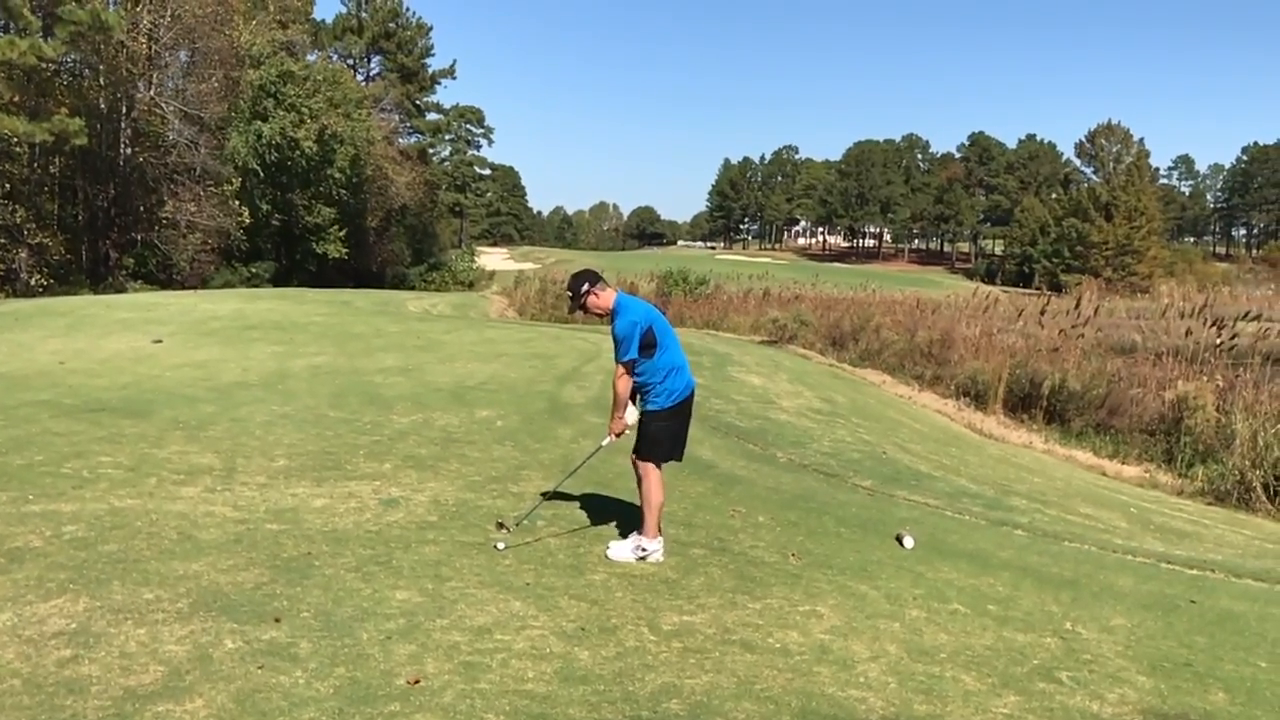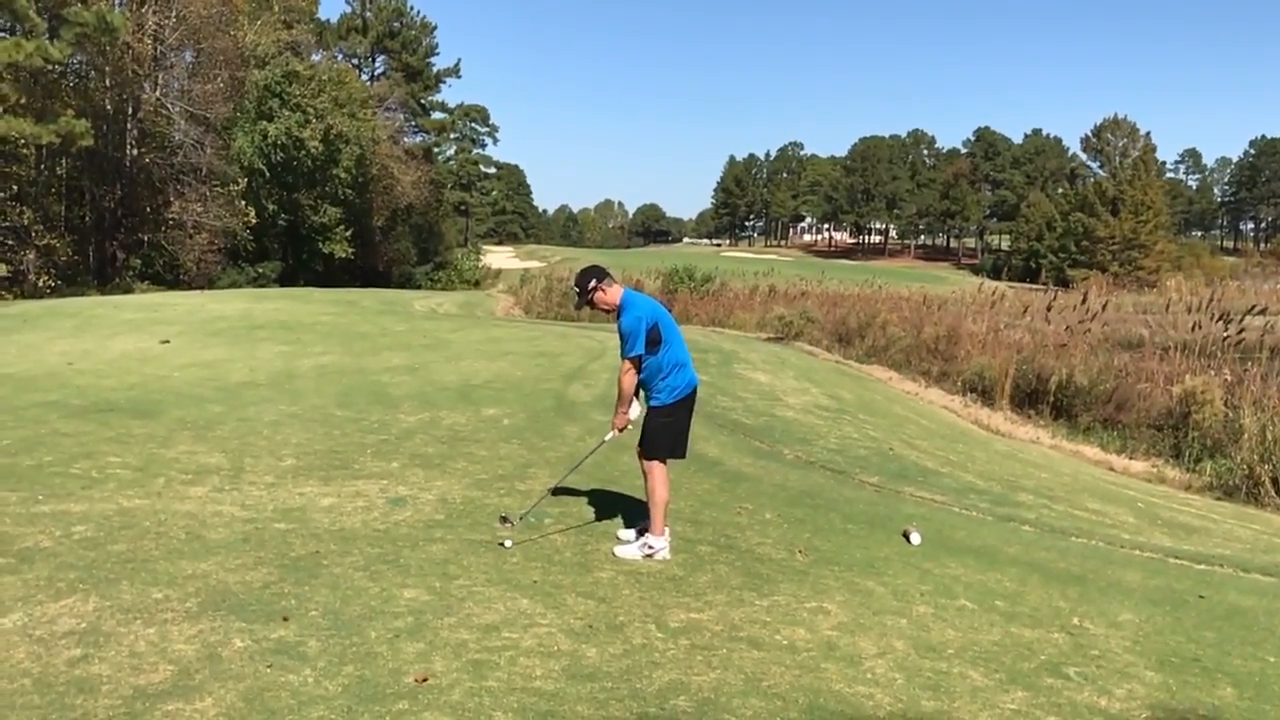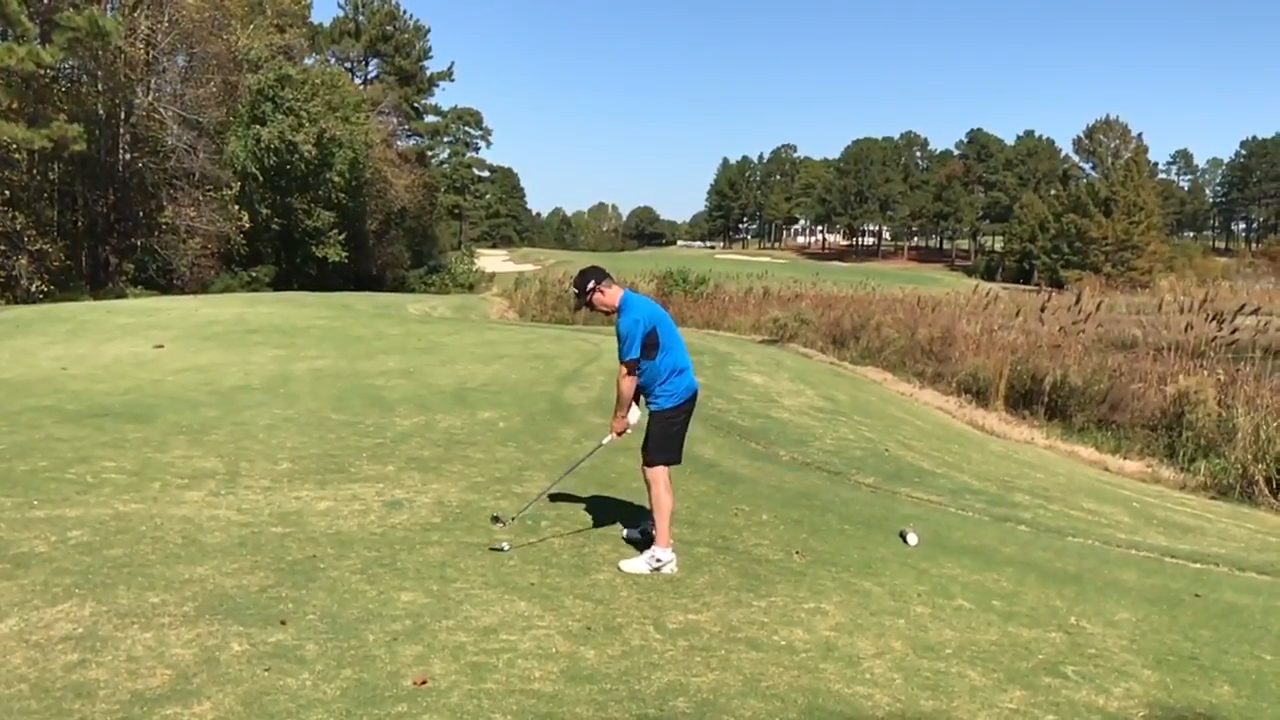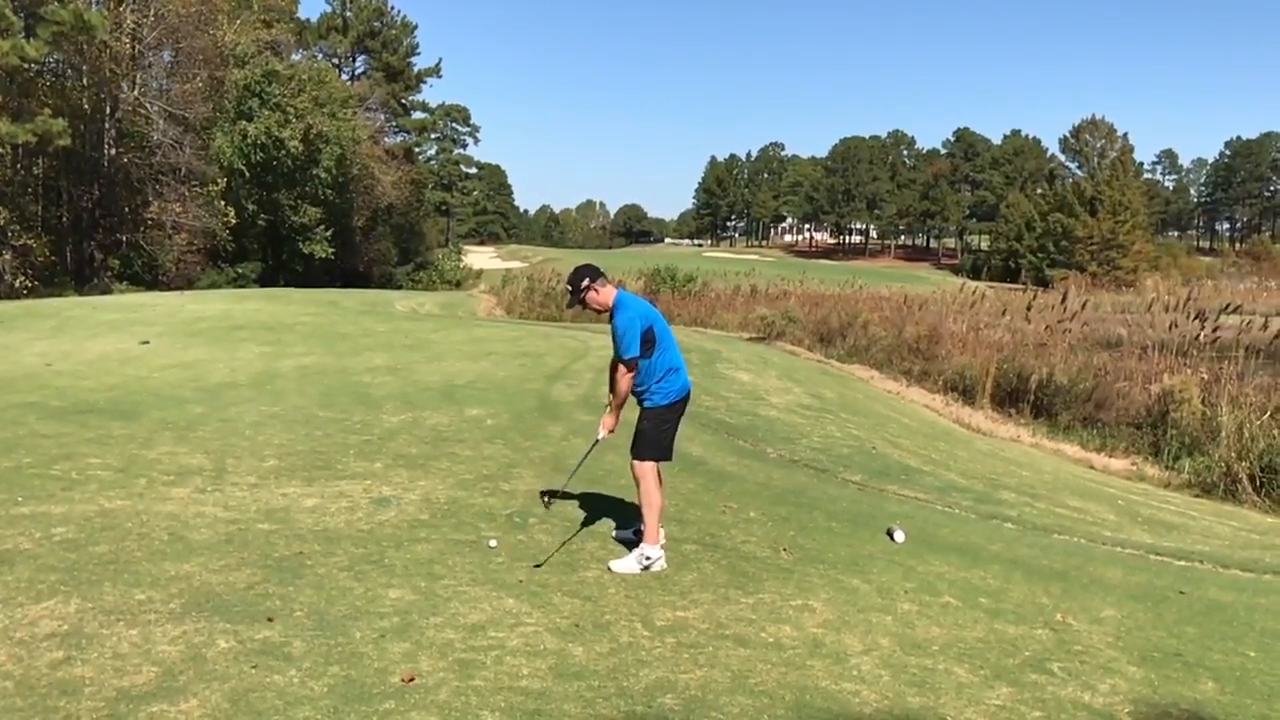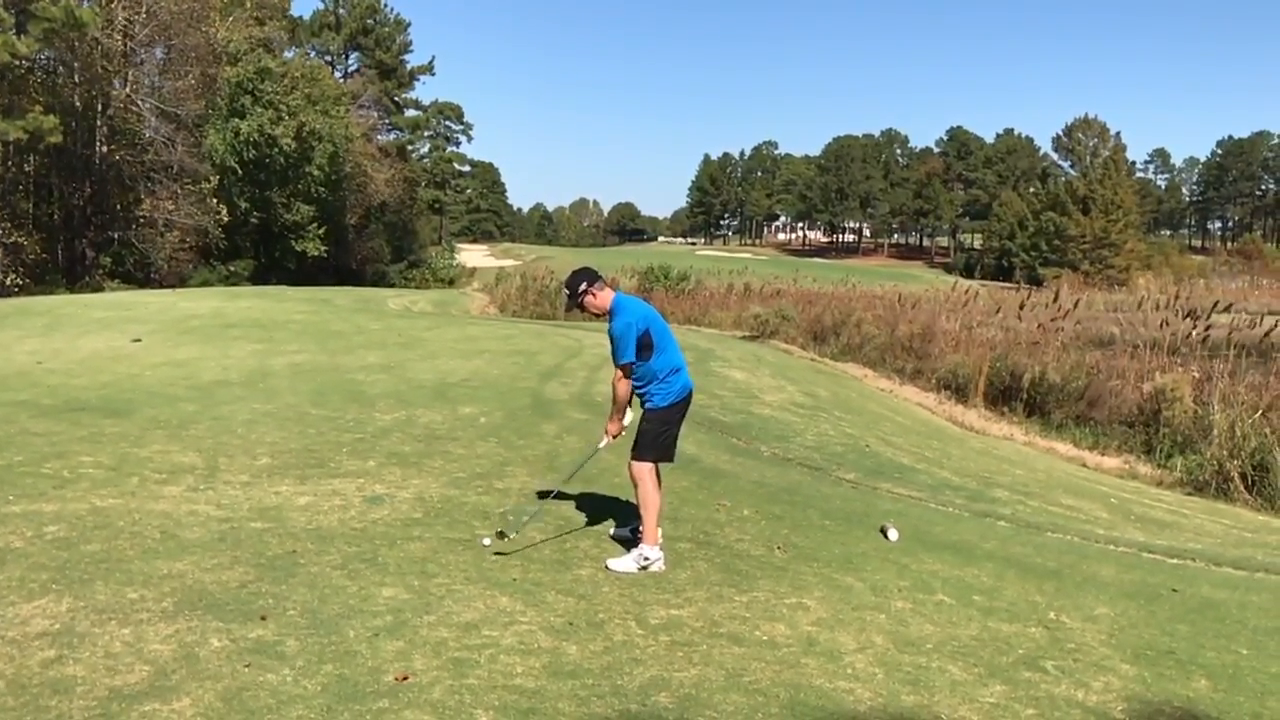
dt=1s
person 1, frame 1
left shoulder: (626, 318)
right shoulder: (627, 308)
left elbow: (623, 375)
right elbow: (633, 371)
left wrist: (617, 417)
right wrist: (627, 408)
left hip: (667, 395)
right hip: (663, 393)
left knee: (648, 465)
right knee: (642, 462)
left ankle: (650, 543)
right ankle: (649, 533)
person 1, frame 2
left shoulder: (632, 315)
right shoulder: (633, 304)
left elbow: (629, 370)
right elbow: (638, 366)
left wrist: (620, 412)
right wrist: (630, 404)
left hip: (670, 392)
right hip: (669, 389)
left knee: (653, 462)
right knee: (647, 456)
left ankle: (656, 541)
right ankle: (656, 525)
person 1, frame 3
left shoulder: (630, 317)
right shoulder: (635, 305)
left elbow: (627, 374)
left wrist: (619, 416)
right wrist: (632, 406)
left hip: (670, 397)
right hip: (674, 392)
left knee: (655, 470)
right knee: (651, 460)
left ankle: (661, 553)
right ankle: (658, 526)
person 1, frame 4
left shoulder: (626, 315)
right shoulder: (624, 307)
left elbow: (626, 373)
right elbow: (619, 363)
left wrist: (613, 413)
right wrist: (611, 400)
left hip: (664, 395)
right hip: (662, 393)
left knee: (642, 466)
right knee: (647, 462)
left ankle: (650, 551)
right ankle: (651, 528)
person 1, frame 5
left shoulder: (623, 320)
right shoulder: (625, 306)
left elbow: (623, 378)
right elbow: (630, 373)
left wrist: (615, 419)
right wrist: (624, 410)
left hip: (666, 396)
right hip: (666, 392)
left knee: (641, 467)
right knee: (647, 462)
left ankle: (649, 552)
right ankle: (649, 528)
